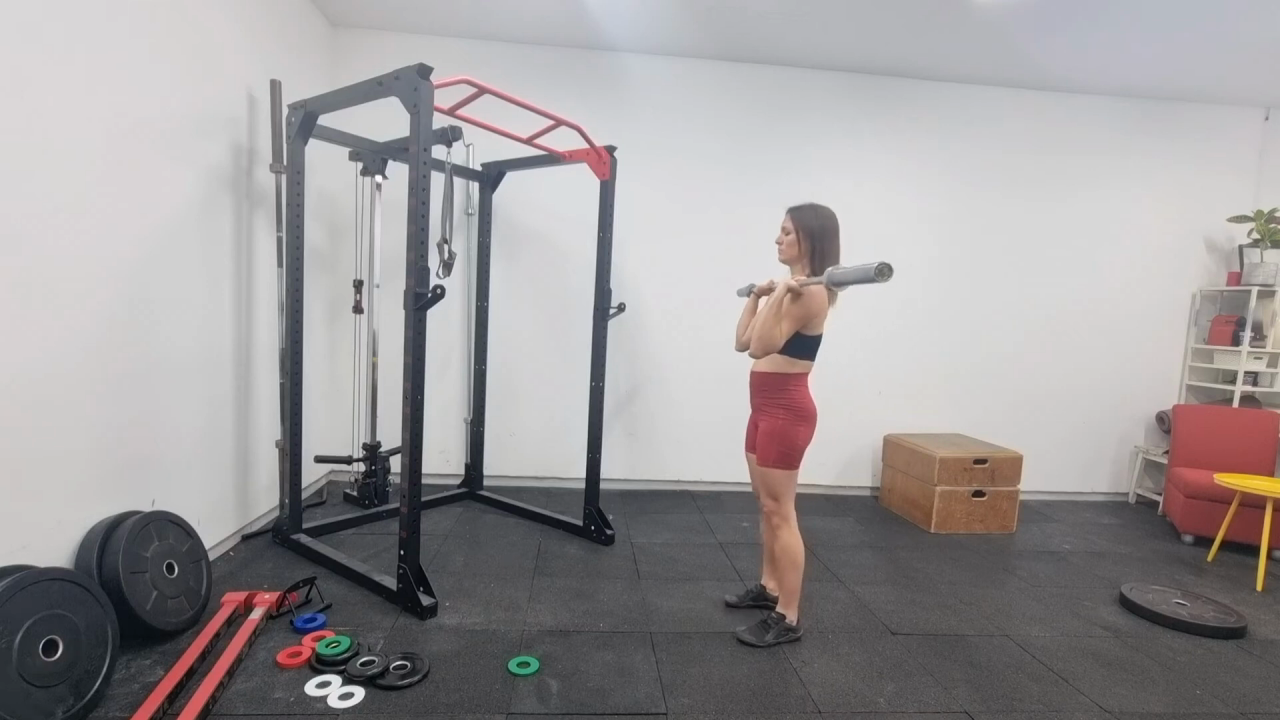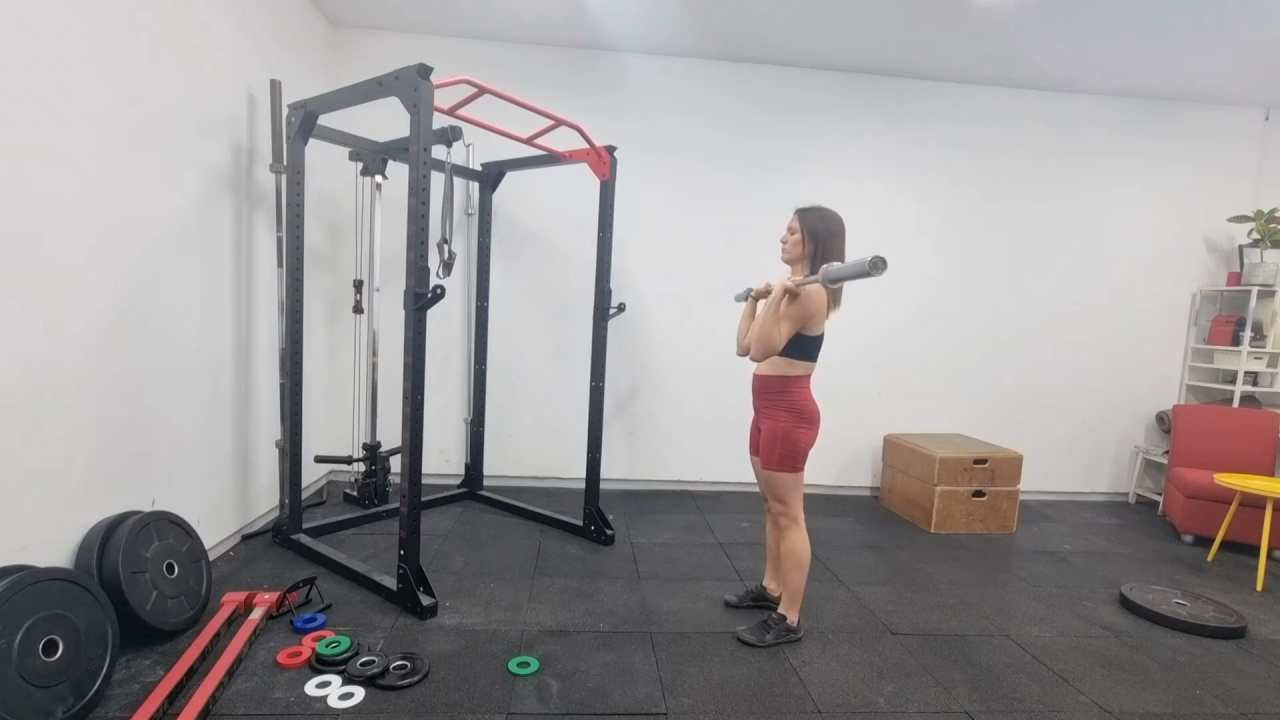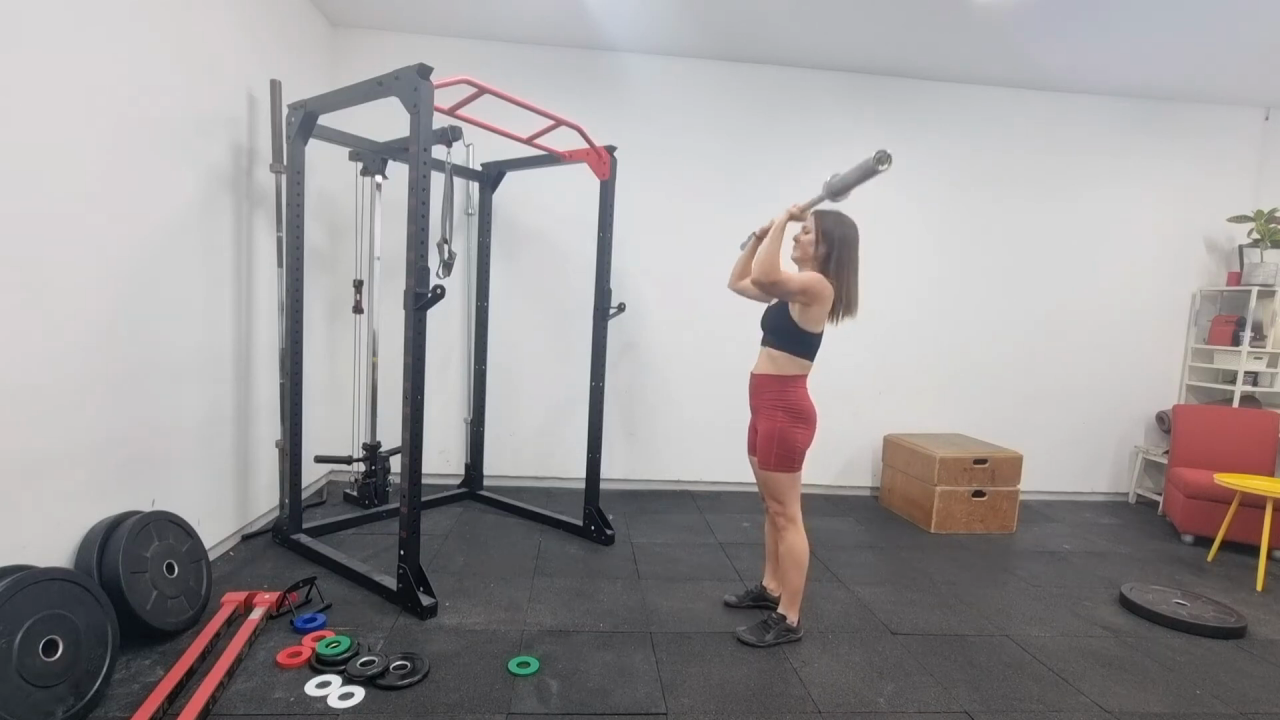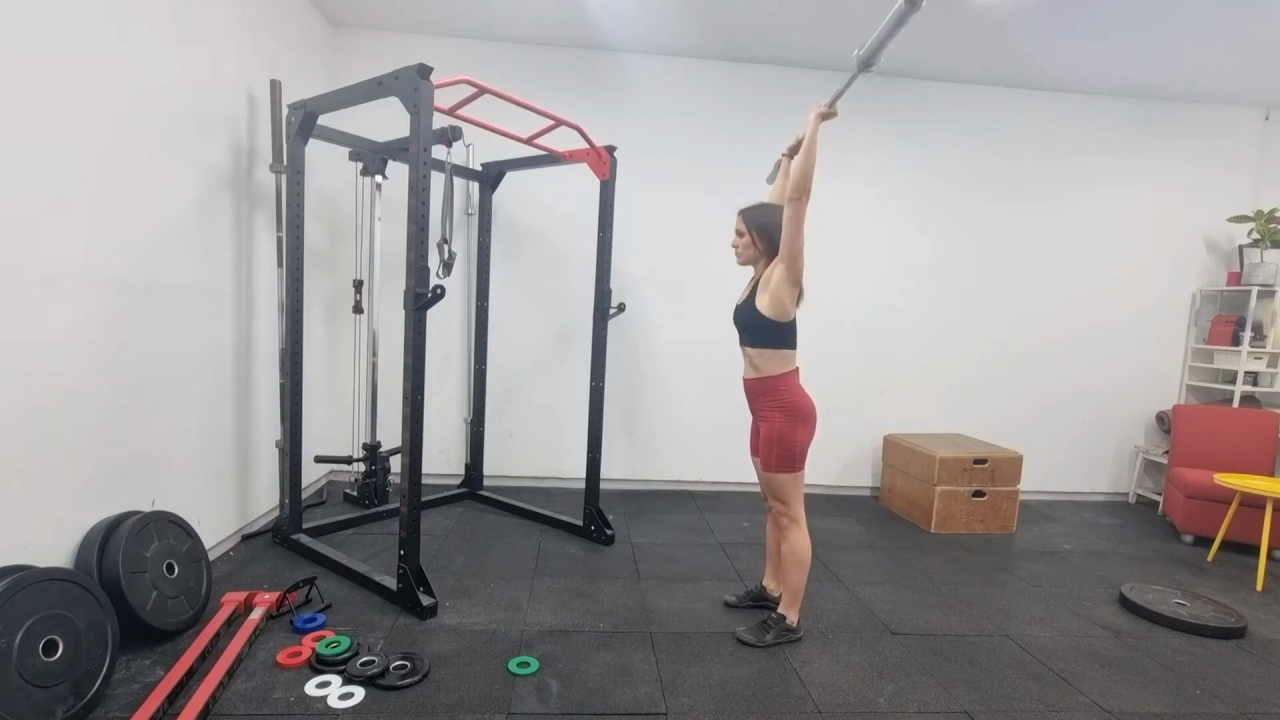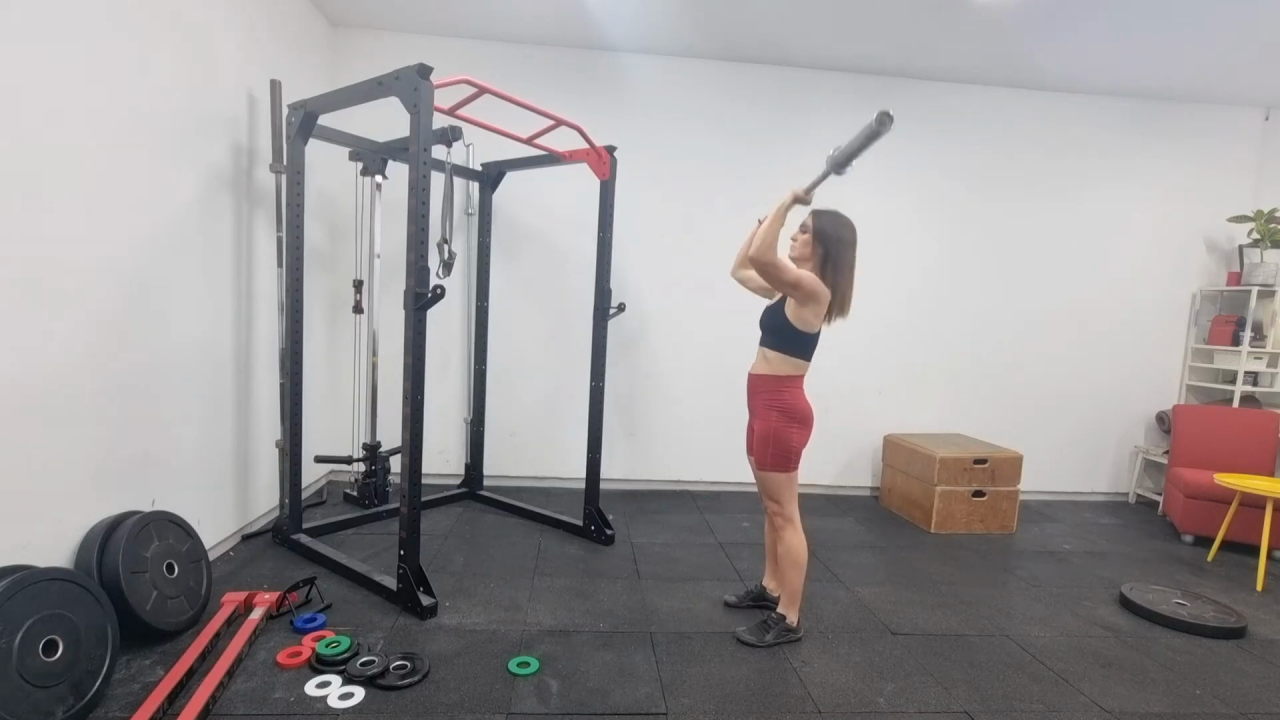
dt=1s
person 1, frame 1
left shoulder: (810, 293)
right shoulder: (790, 288)
left elbow: (762, 347)
right elbow: (744, 341)
left wrist: (779, 295)
right wrist: (756, 296)
left hip: (786, 410)
right hip: (766, 408)
left knee: (780, 513)
right knee: (767, 506)
left ankle: (787, 619)
right ankle: (769, 587)
person 1, frame 2
left shoulder: (810, 293)
right shoulder: (791, 290)
left elbow: (762, 349)
right elbow: (745, 345)
left wrist: (776, 296)
right wrist: (755, 299)
left hip: (789, 411)
right hip: (769, 409)
left knee: (788, 514)
right knee: (773, 507)
left ankle: (788, 619)
right ankle: (771, 588)
person 1, frame 3
left shoulder: (817, 286)
right shoulder: (794, 287)
left elbow: (764, 275)
right elbow: (738, 282)
left wrist: (780, 223)
right wrist: (759, 236)
left hip: (785, 409)
right hip: (767, 407)
left knee: (787, 515)
right knee: (773, 508)
left ankle: (788, 618)
right ankle: (771, 587)
person 1, frame 4
left shoulder: (782, 278)
right shoulder: (761, 276)
left elbow: (796, 201)
right elbow: (777, 204)
left wrist: (814, 128)
right wrist: (787, 159)
left hip: (784, 409)
right hip: (766, 409)
left knee: (789, 514)
right knee: (774, 509)
left ankle: (788, 619)
right ankle: (770, 588)
person 1, frame 5
left shoulder: (812, 288)
right shoulder: (790, 288)
left elbow: (759, 257)
right elbow: (742, 267)
left wrist: (786, 205)
right wrist: (771, 217)
left hip: (781, 409)
right hip: (766, 408)
left knee: (784, 515)
right knee: (772, 508)
left ankle: (788, 619)
right ankle: (771, 587)
